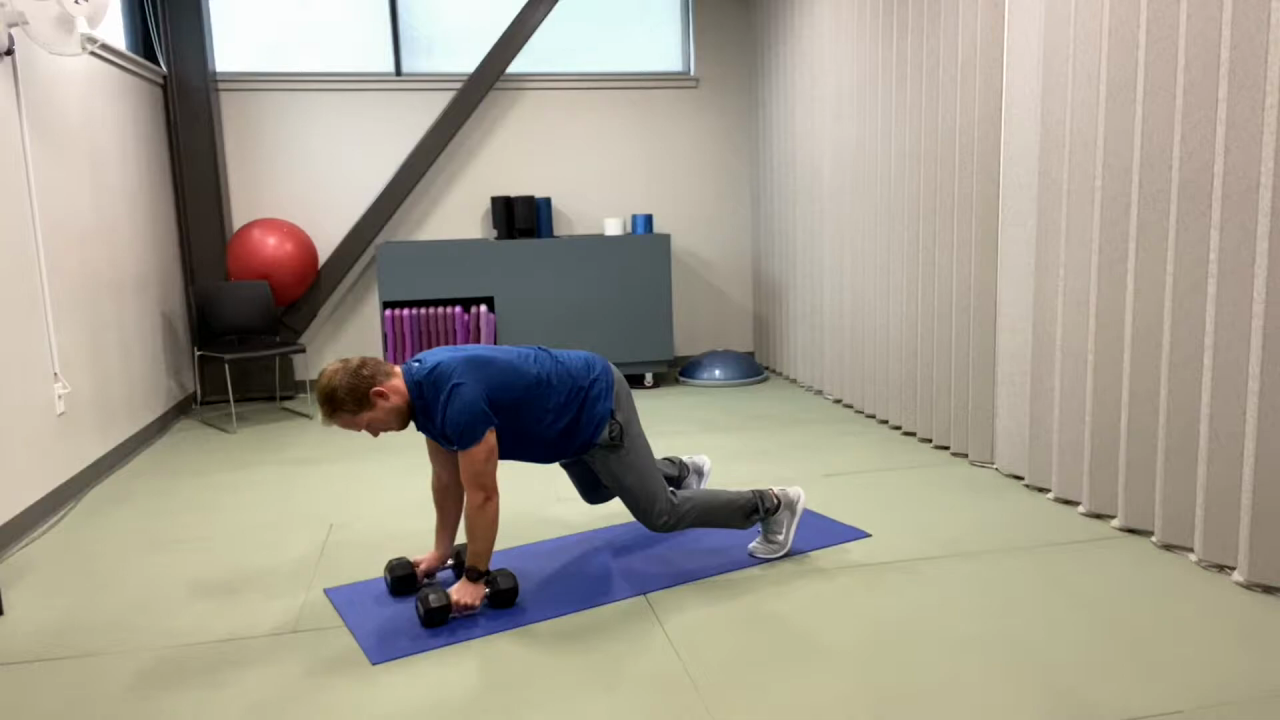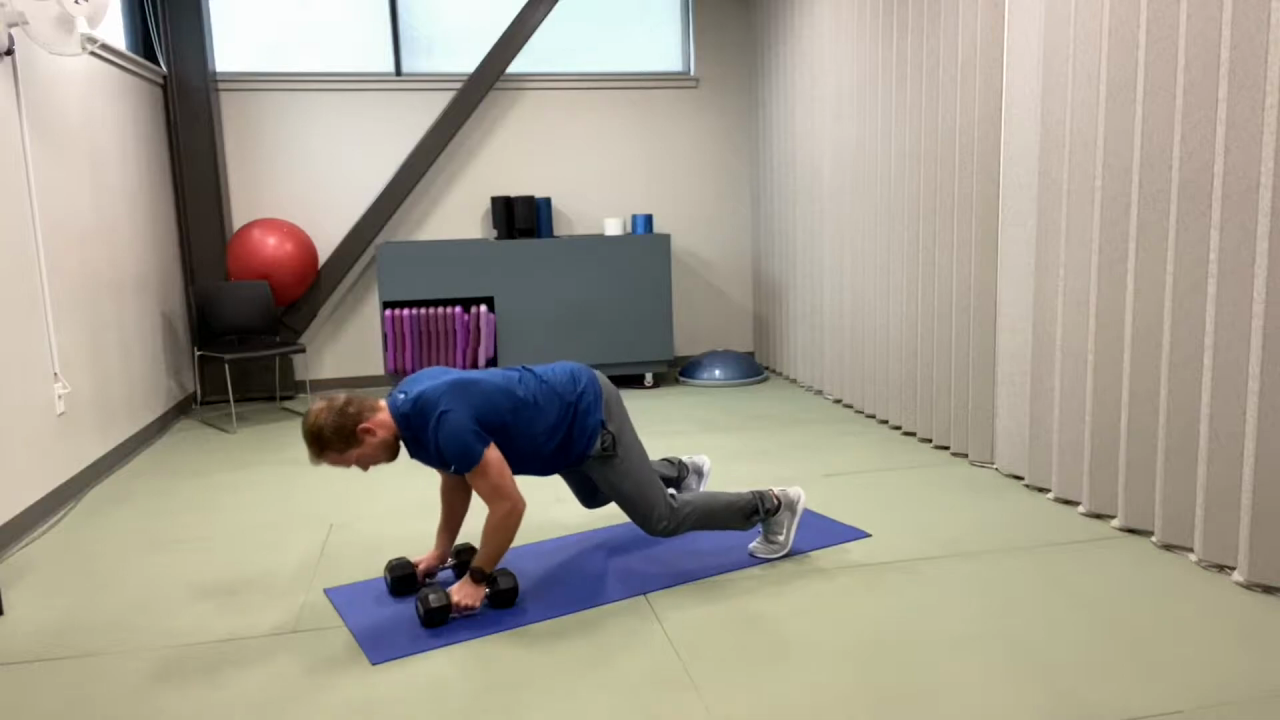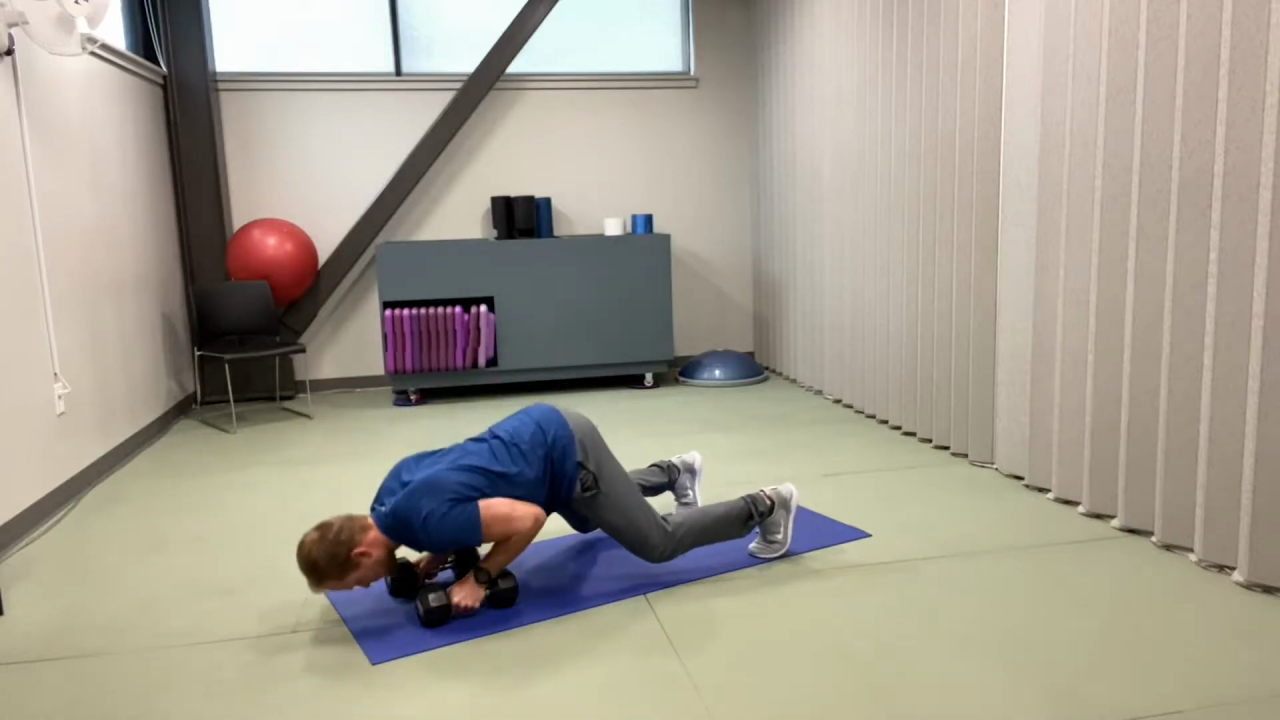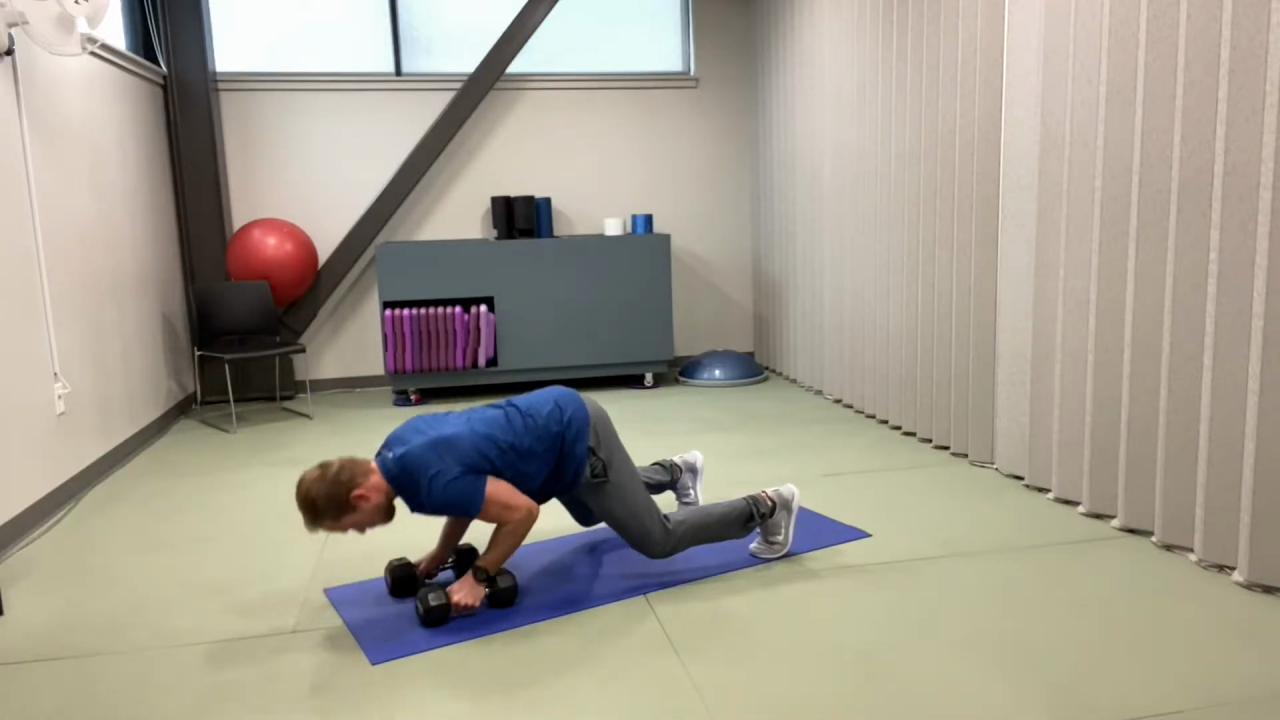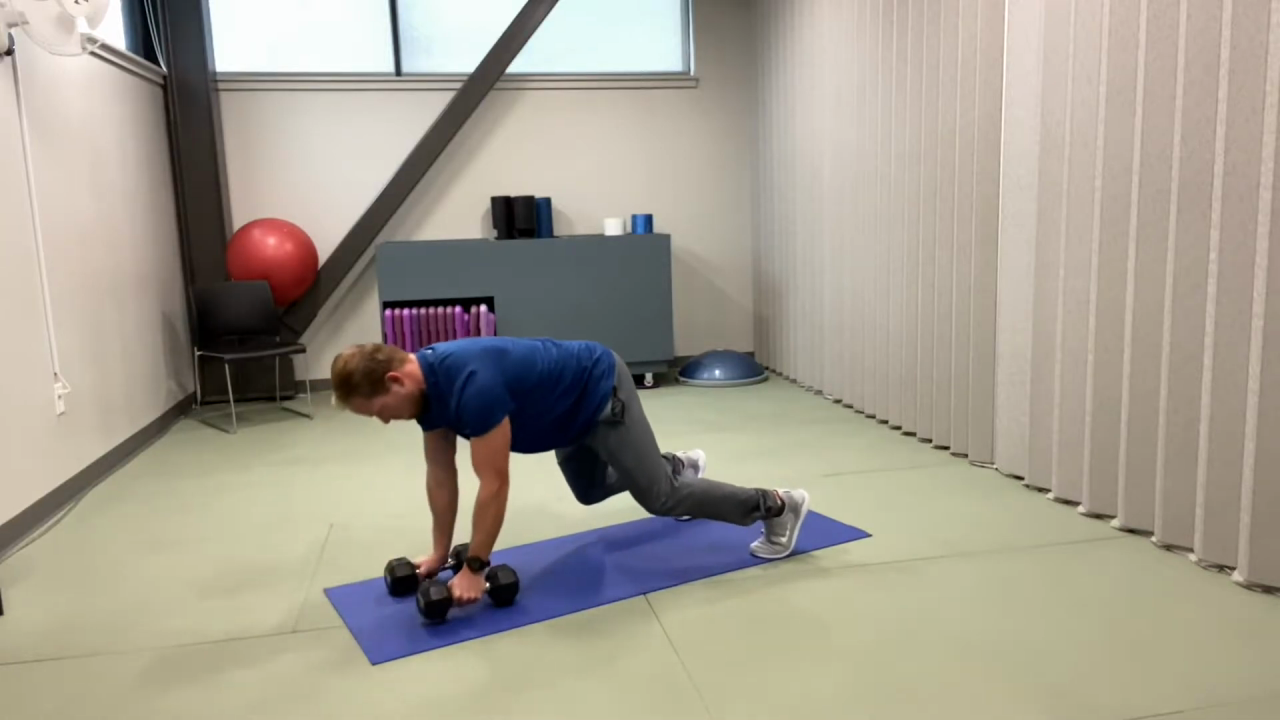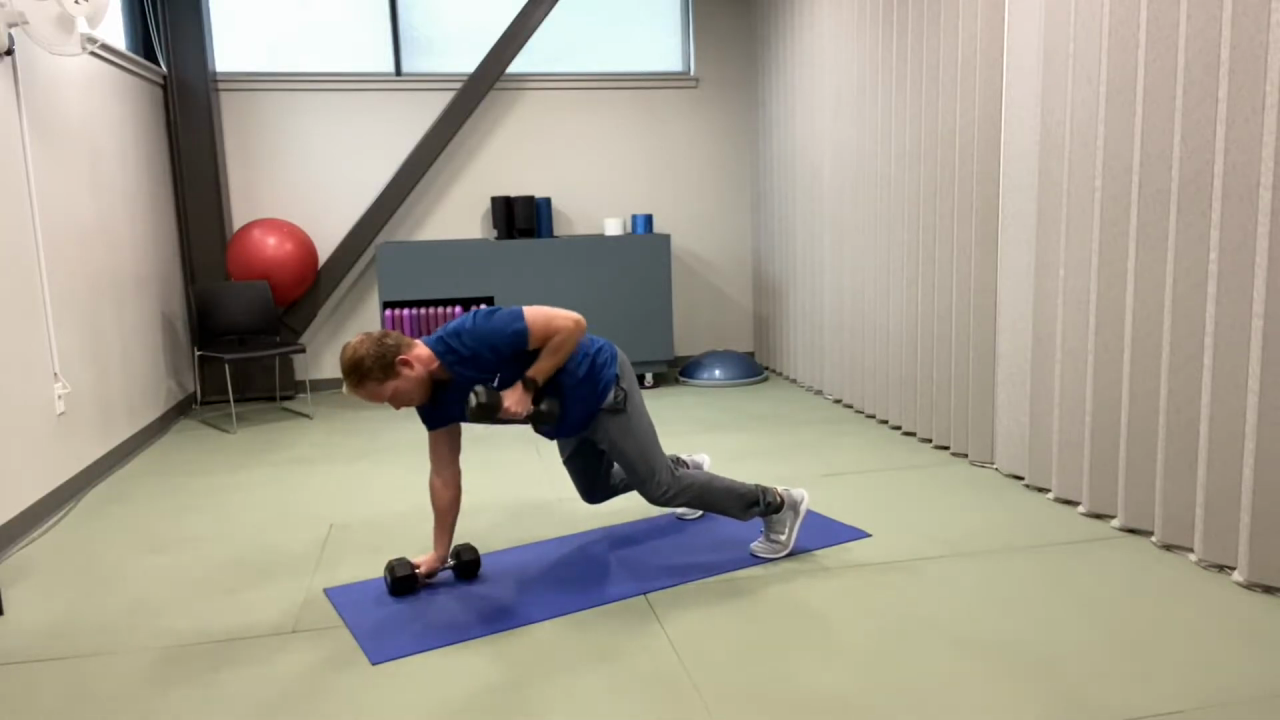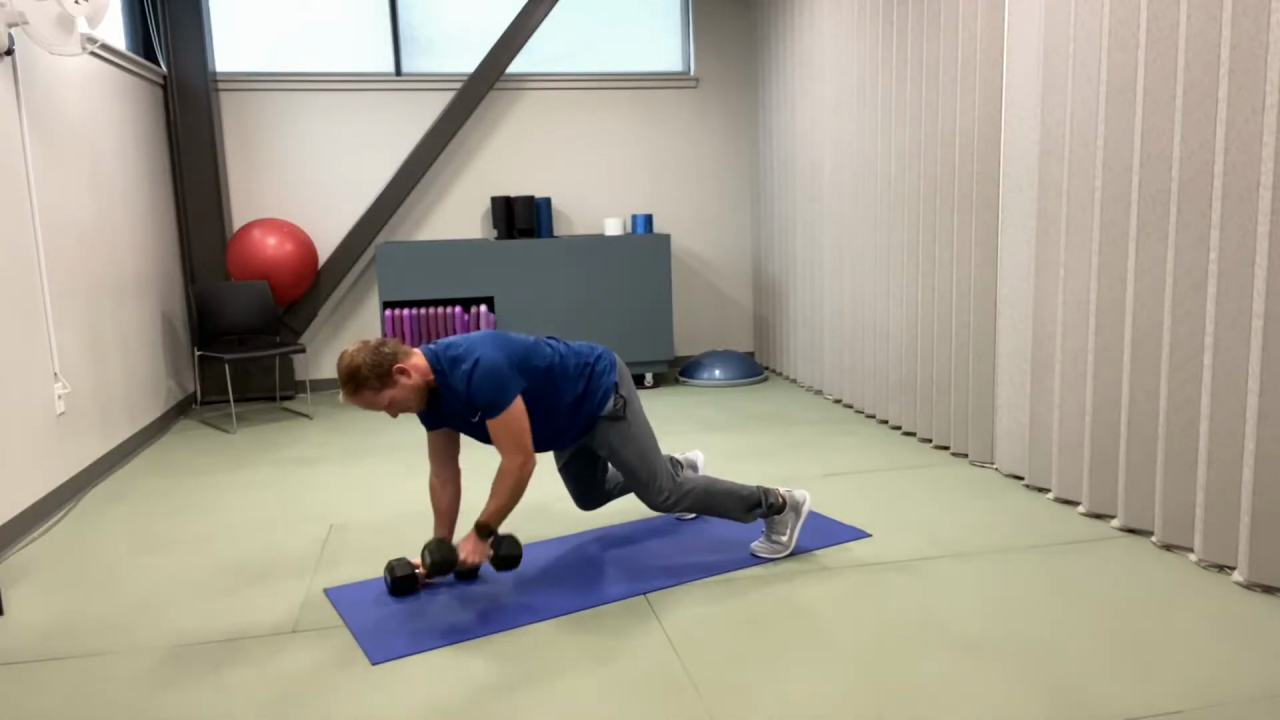
dt=0.5s
person 1, frame 1
left shoulder: (455, 396)
right shoulder: (419, 383)
left elbow: (481, 495)
right elbow: (446, 475)
left wrist: (474, 578)
right wrist: (440, 551)
left hip: (596, 403)
right hip: (572, 406)
left knee: (660, 512)
right knee: (599, 492)
left ankle: (773, 504)
right ankle: (684, 470)
person 1, frame 2
left shoulder: (444, 422)
right shoulder: (408, 406)
left elbow: (507, 505)
right elbow: (456, 479)
left wrist: (477, 579)
right wrist: (440, 551)
left hip: (588, 414)
right hip: (569, 408)
left knee: (661, 516)
right knee: (596, 496)
left ankle: (772, 505)
right ankle: (681, 470)
person 1, frame 3
left shoulder: (427, 521)
right shoulder: (392, 496)
left elbow: (530, 518)
left wrist: (479, 578)
right wrist: (438, 555)
left hip: (566, 451)
right hip: (545, 427)
left knee: (658, 542)
right knee: (588, 520)
left ankle: (766, 505)
right ankle: (677, 472)
person 1, frame 4
left shoulder: (434, 479)
right shoulder: (395, 452)
left elbow: (523, 511)
left wrist: (478, 577)
right wrist: (441, 554)
left hip: (576, 437)
right hip: (556, 413)
left knee: (658, 539)
right knee: (591, 514)
left ankle: (768, 506)
right ankle: (676, 471)
person 1, frame 5
left shoulder: (470, 382)
right shoulder: (426, 383)
left elbow: (493, 486)
right elbow: (441, 472)
left wrist: (473, 570)
right wrist: (440, 553)
left hip: (599, 388)
right hip: (567, 403)
left knee: (657, 497)
right knee: (591, 489)
left ankle: (777, 505)
right ankle: (680, 465)
person 1, frame 6
left shoulder: (478, 333)
right shoulder: (433, 390)
left elbow: (572, 324)
right elbow: (445, 473)
left wrist: (526, 386)
right wrist: (439, 553)
left hip: (600, 383)
right hip: (566, 412)
left knee: (657, 486)
right knee: (597, 491)
left ankle: (776, 503)
right ankle: (685, 467)
person 1, frame 7
left shoulder: (479, 368)
right shoulder: (431, 386)
left elbow: (519, 462)
right elbow: (444, 473)
left wrist: (482, 535)
left hip: (600, 391)
right hip: (570, 411)
left knee: (661, 493)
right knee: (591, 497)
left ankle: (779, 504)
right ankle: (679, 466)
